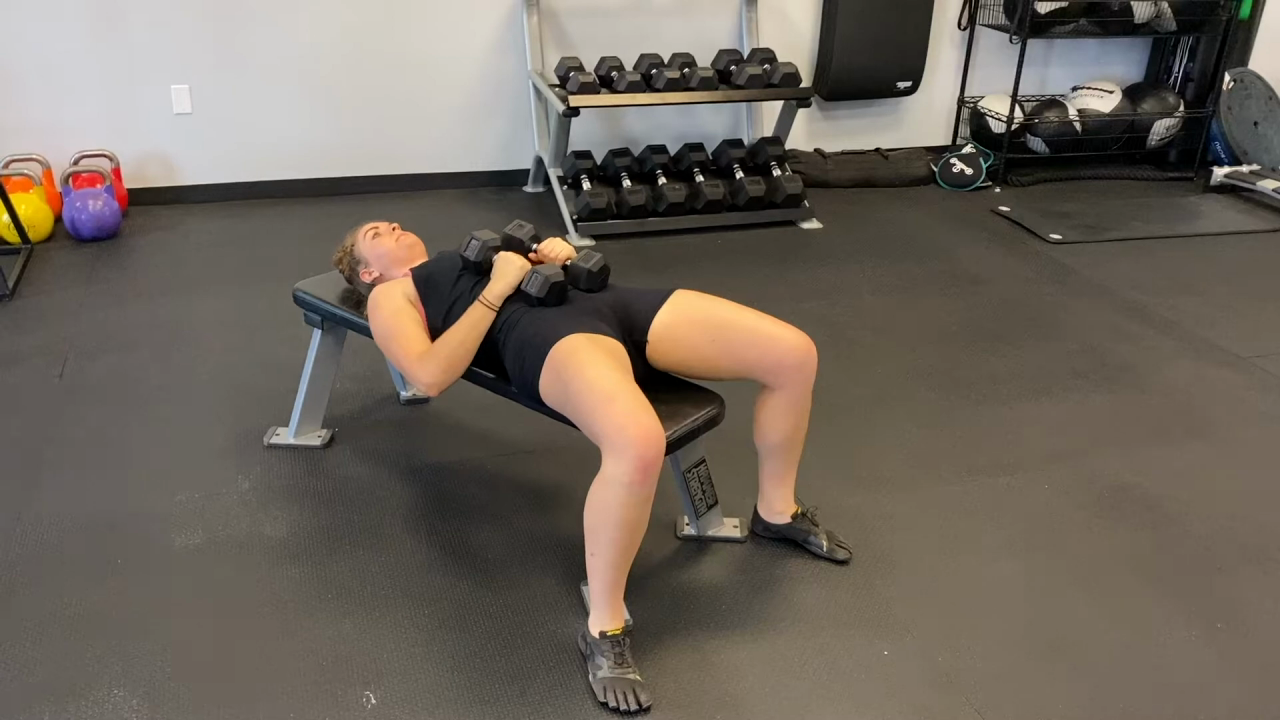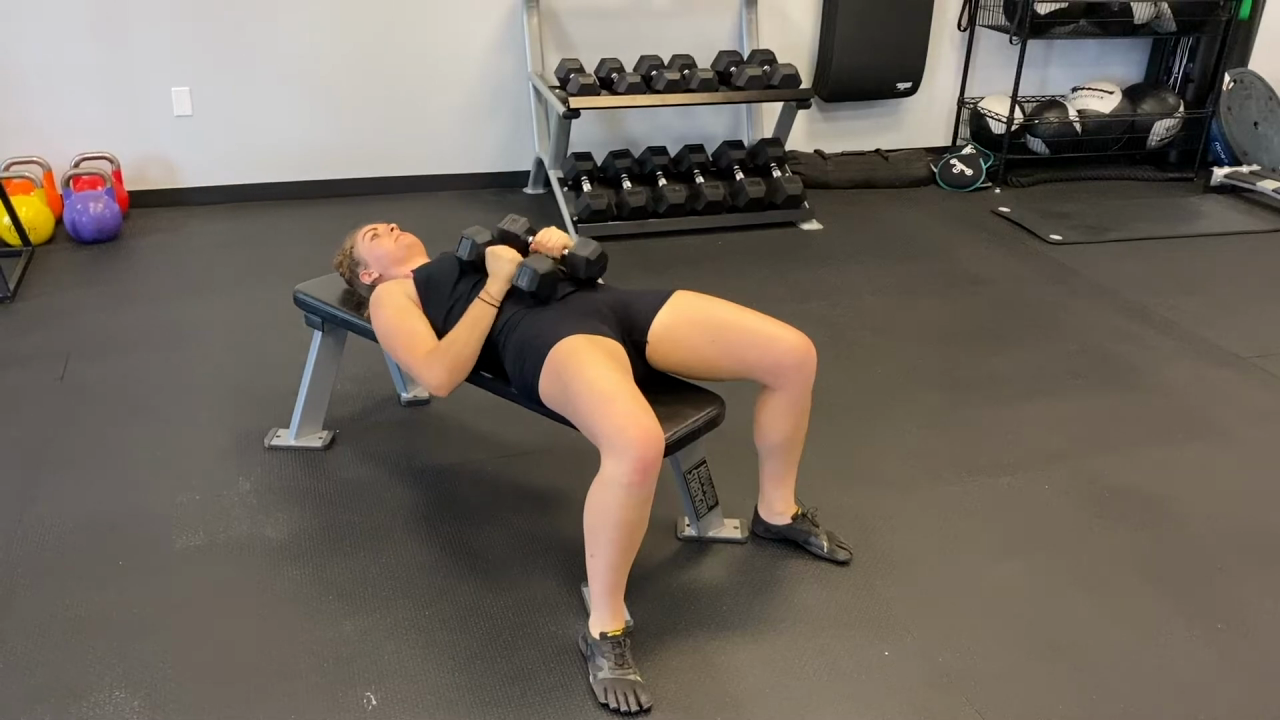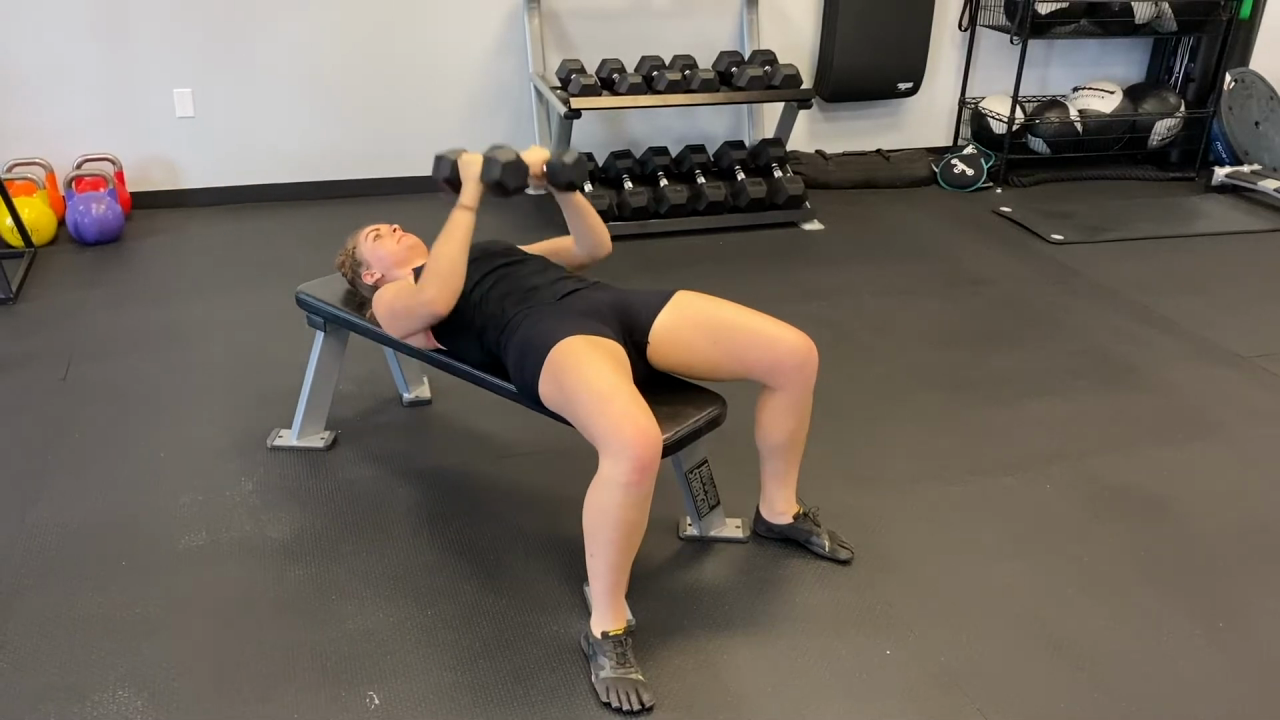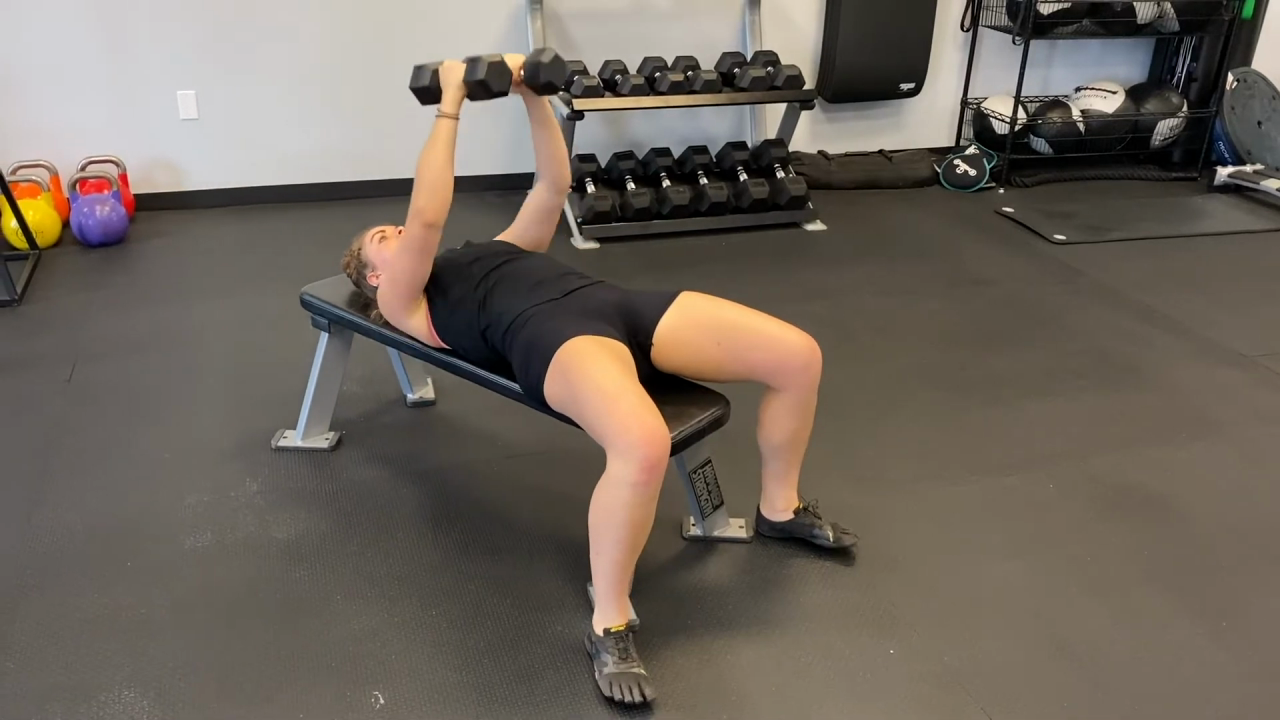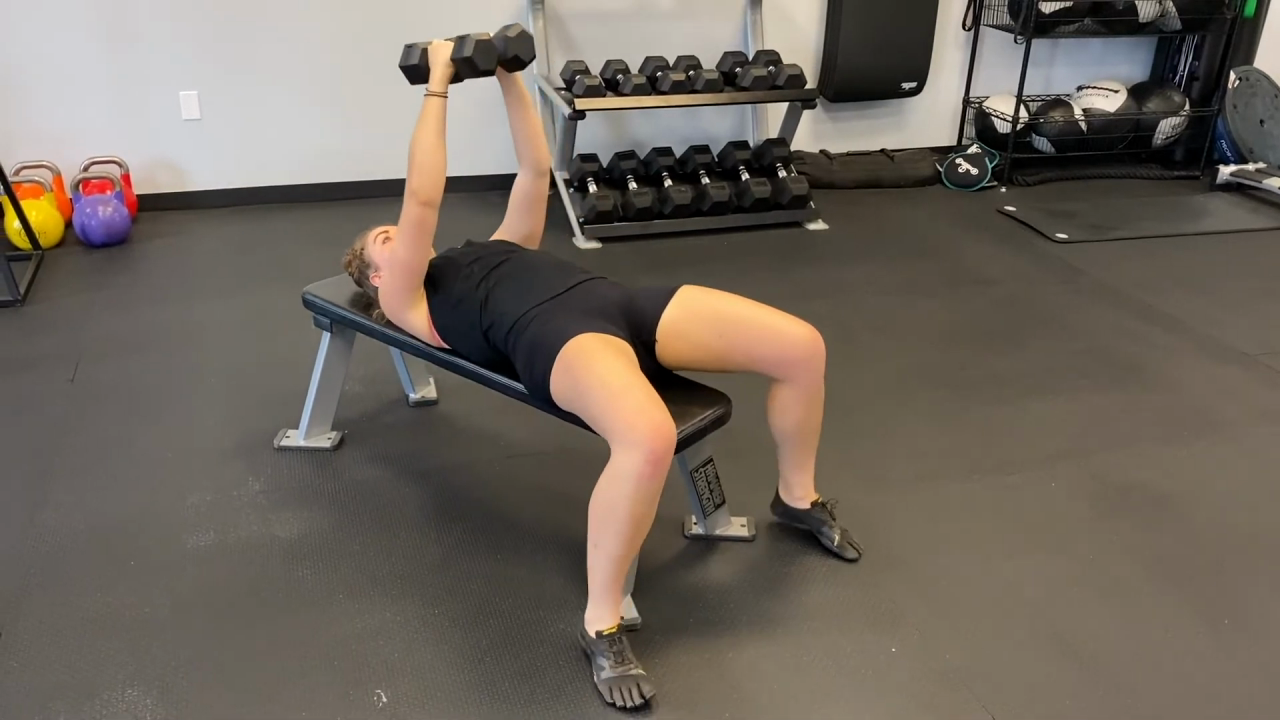
dt=0.5s
person 1, frame 1
right shoulder: (391, 297)
right elbow: (430, 376)
left wrist: (567, 256)
right wrist: (495, 290)
right hip: (545, 330)
left knee: (794, 354)
right knee: (638, 444)
left ankle: (777, 512)
right ankle: (604, 629)
person 1, frame 2
left shoulder: (478, 249)
right shoulder: (392, 295)
right elbow: (439, 376)
left wrist: (567, 251)
right wrist: (495, 285)
left hip: (611, 303)
right hip: (544, 331)
left knee: (793, 354)
right knee: (637, 445)
left ankle: (777, 511)
right ankle: (604, 629)
person 1, frame 3
left shoulder: (497, 251)
right shoulder: (394, 307)
left elbow: (594, 246)
right elbow: (435, 300)
left wrist: (559, 183)
right wrist: (468, 197)
left hip: (607, 301)
right hip: (544, 332)
left knee: (794, 354)
right knee: (635, 445)
left ankle: (778, 511)
right ankle: (606, 629)
person 1, frame 4
left shoulder: (499, 247)
right shoulder: (404, 299)
left elbow: (555, 181)
right elbow: (426, 214)
left wrist: (533, 96)
right wrist: (449, 107)
left hip: (616, 303)
right hip: (549, 332)
left knee: (798, 356)
right knee: (643, 446)
left ankle: (780, 507)
right ankle: (609, 627)
person 1, frame 5
left shoulder: (494, 250)
right shoulder: (406, 300)
left elbow: (535, 170)
right elbow: (423, 196)
left wrist: (508, 76)
right wrist: (437, 86)
left hip: (618, 302)
right hip: (551, 332)
left knee: (801, 347)
right knee: (648, 441)
left ankle: (798, 499)
right ankle: (600, 626)
